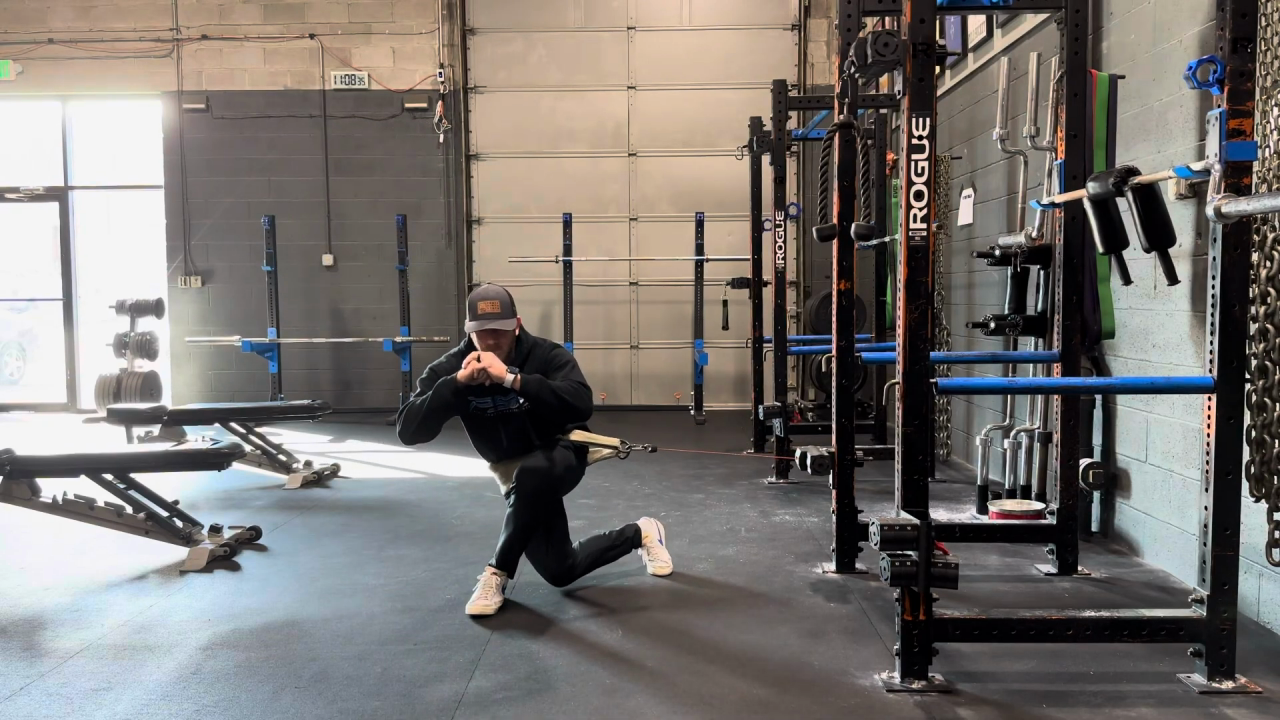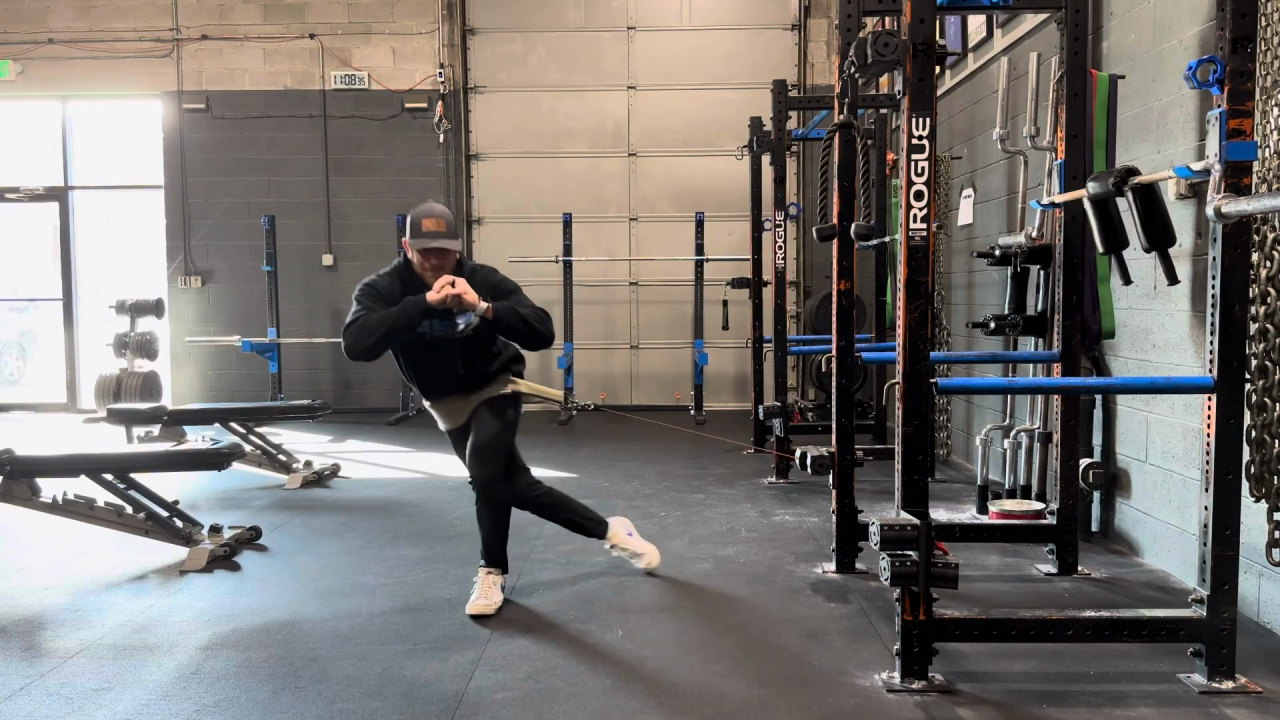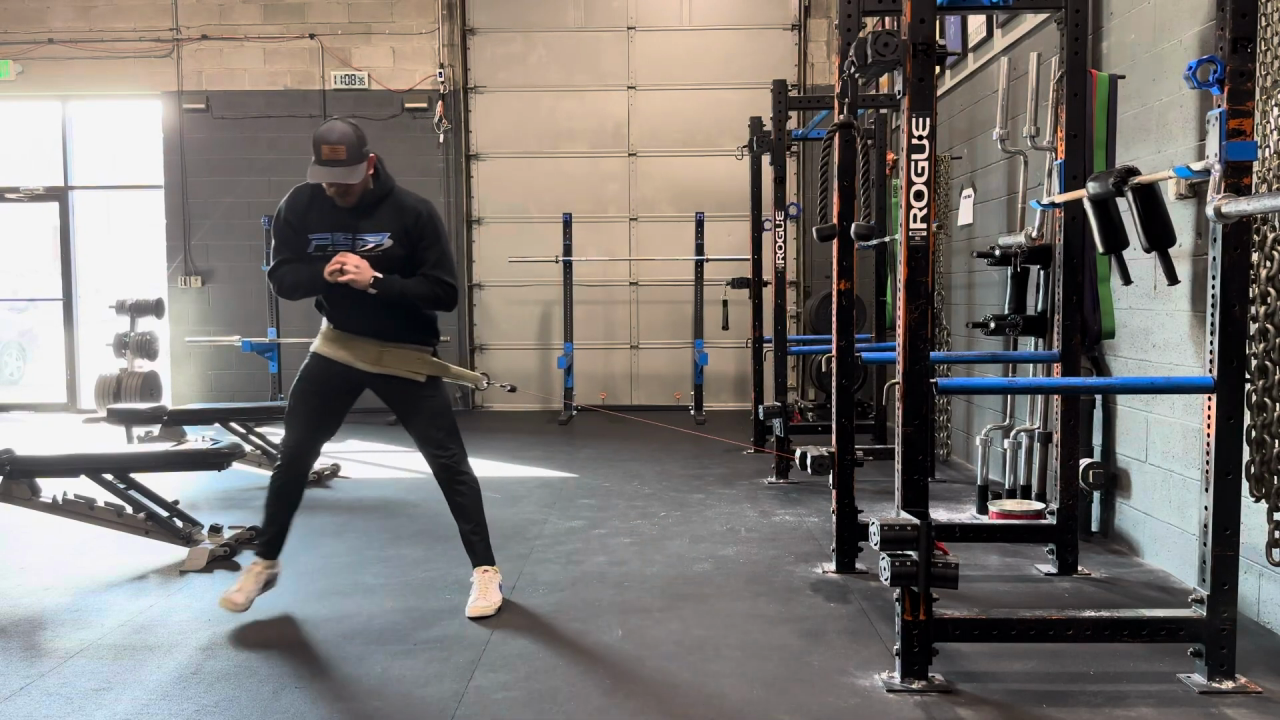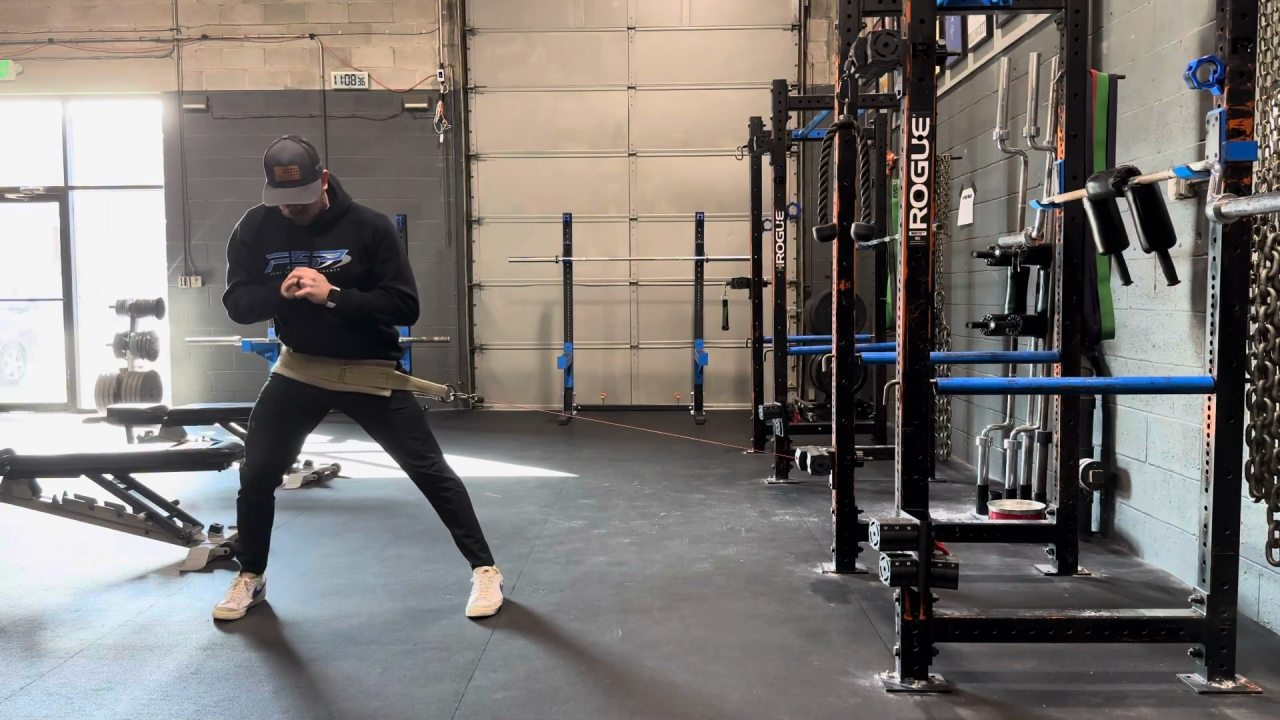
dt=0.4s
person 1, frame 1
left shoulder: (546, 355)
right shoulder: (448, 369)
left elbow: (580, 406)
right elbow: (409, 431)
left wrist: (510, 378)
right wrist: (456, 383)
left hip: (560, 450)
right hip: (513, 471)
left knee: (531, 478)
right knee: (560, 571)
left ankle: (498, 574)
right ankle: (641, 533)
person 1, frame 2
left shoulder: (485, 280)
right shoulder: (382, 288)
left elbow: (543, 333)
right elbow: (357, 344)
left wrist: (482, 307)
right wrist: (424, 303)
left hip: (495, 390)
right hip: (449, 407)
left knee: (488, 471)
right knee: (517, 488)
left ankle: (493, 572)
right ankle: (610, 530)
person 1, frame 3
left shoulder: (413, 212)
right shoulder: (299, 207)
left elbow: (444, 294)
right elbow: (282, 280)
left wrist: (374, 281)
right wrist: (323, 273)
left hip: (404, 353)
right hip: (338, 346)
left knee: (449, 460)
right knee: (294, 456)
left ankle: (485, 570)
right ankle: (264, 563)
person 1, frame 4
left shoulder: (369, 226)
right shoulder: (254, 229)
left elbow: (405, 307)
right elbow: (237, 304)
left wrist: (332, 296)
right wrist: (279, 292)
left hip: (370, 369)
right hip: (300, 367)
left knee: (429, 470)
right knee: (256, 472)
left ankle: (485, 570)
right ankle: (250, 577)
